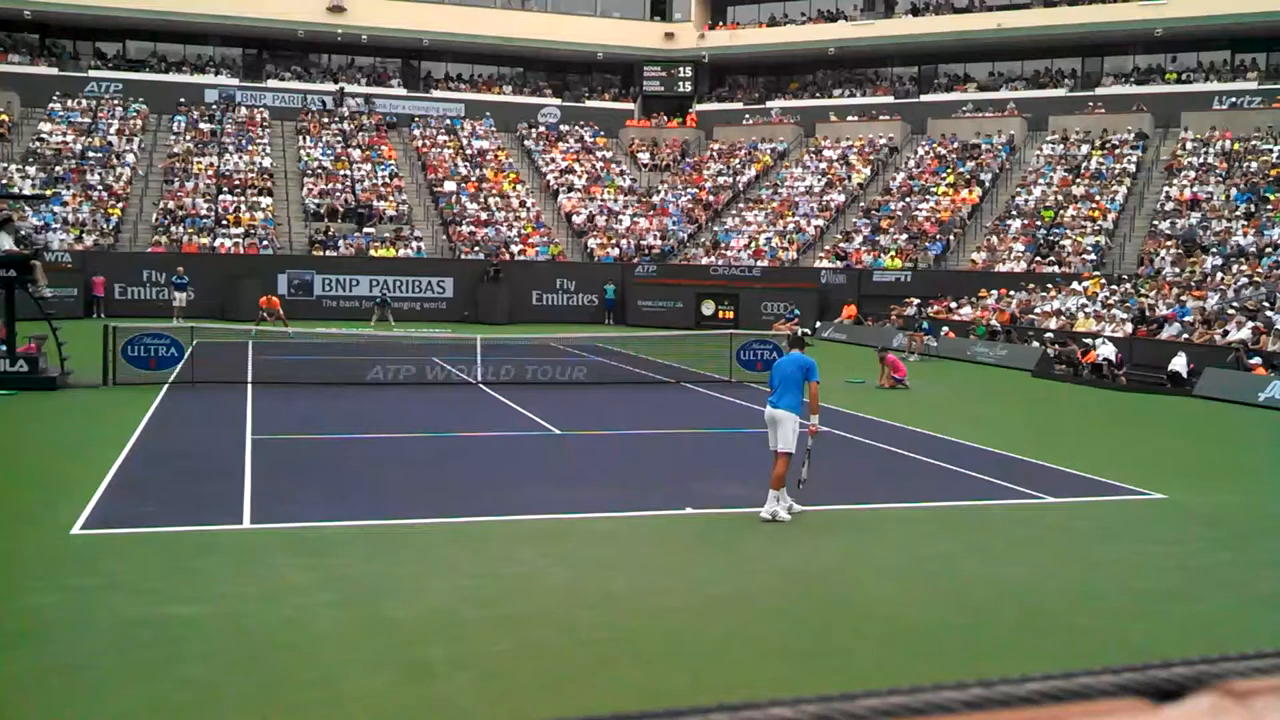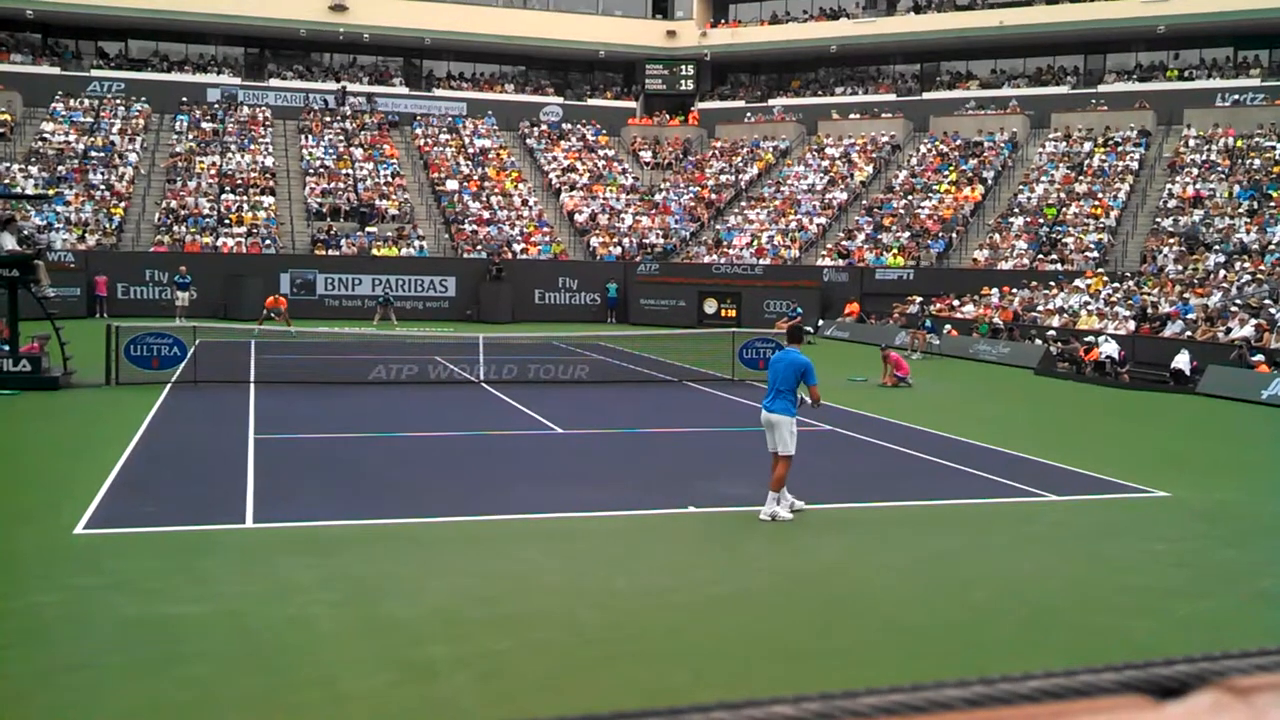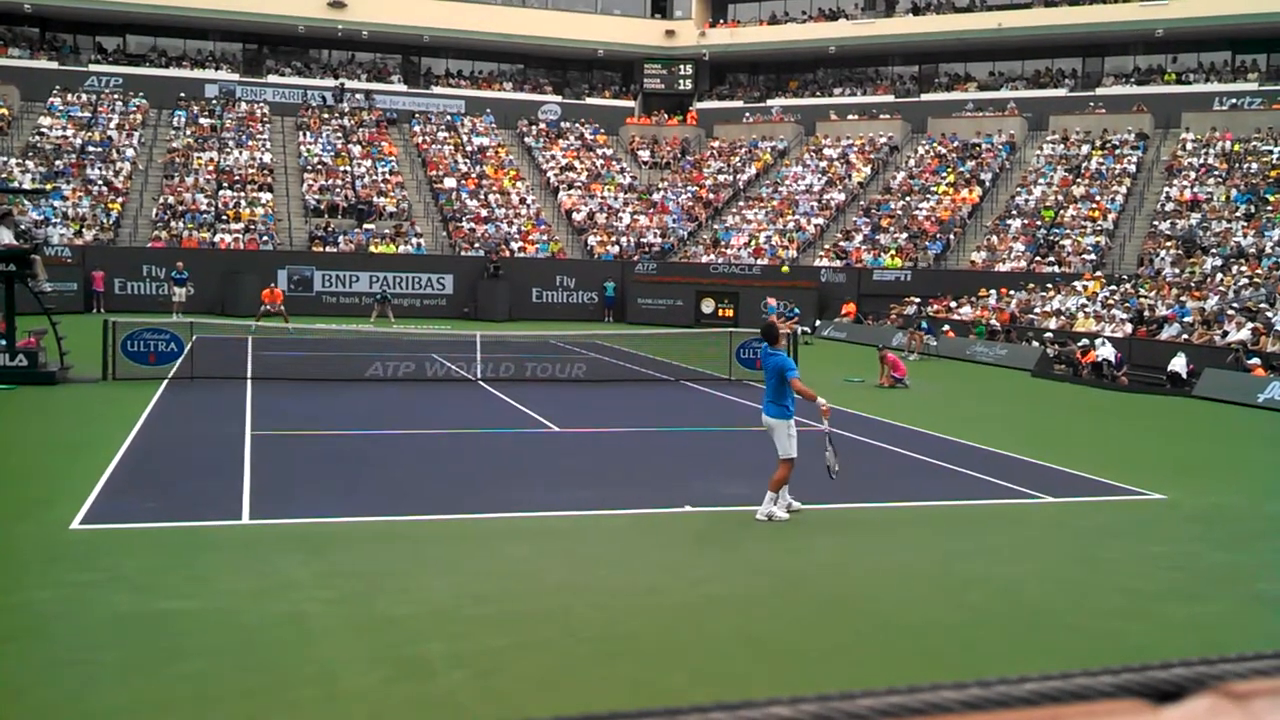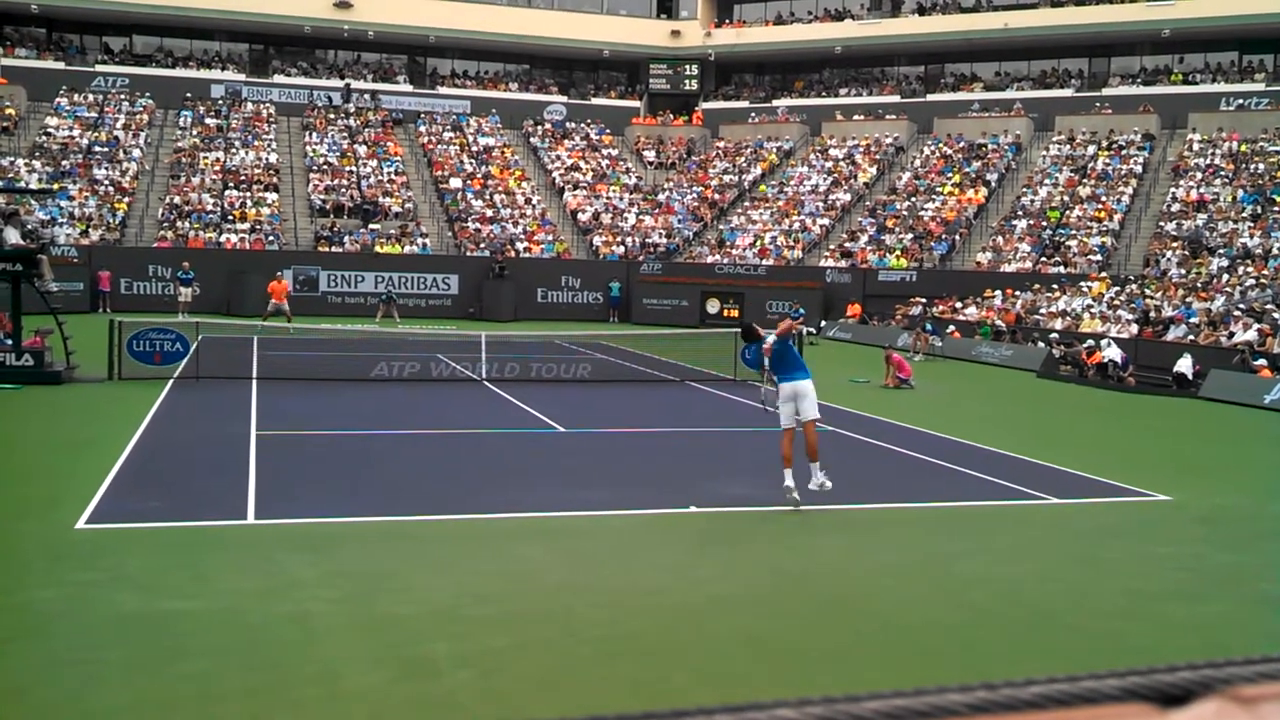
dt=0.7s
person 1, frame 1
left shoulder: (778, 362)
right shoulder: (808, 362)
right elbow: (813, 392)
right wrist: (814, 420)
left hip: (771, 410)
right hip: (787, 412)
left knee: (778, 457)
right knee: (783, 459)
left ankle: (783, 501)
right ankle: (770, 506)
person 1, frame 2
left shoulder: (774, 358)
right shoulder: (804, 362)
right elbow: (814, 396)
right wrist: (816, 403)
left hip: (767, 411)
right hip: (784, 415)
left knee: (778, 459)
right knee: (784, 461)
left ankle: (784, 500)
right ankle: (769, 508)
person 1, frame 3
left shoulder: (766, 352)
right shoulder: (785, 362)
left elbow: (770, 336)
right elbow: (798, 388)
right wrist: (820, 401)
left hip: (770, 414)
right hip: (781, 418)
left knee: (787, 464)
right knee: (784, 465)
left ankle: (783, 501)
right ankle: (766, 509)
person 1, frame 4
left shoulder: (753, 353)
right shoulder: (777, 341)
right elbow: (788, 324)
right wrist: (771, 340)
left hip: (784, 389)
right hip: (802, 385)
left knee: (787, 436)
right knee: (809, 430)
left ankle: (789, 481)
right ankle: (816, 478)
